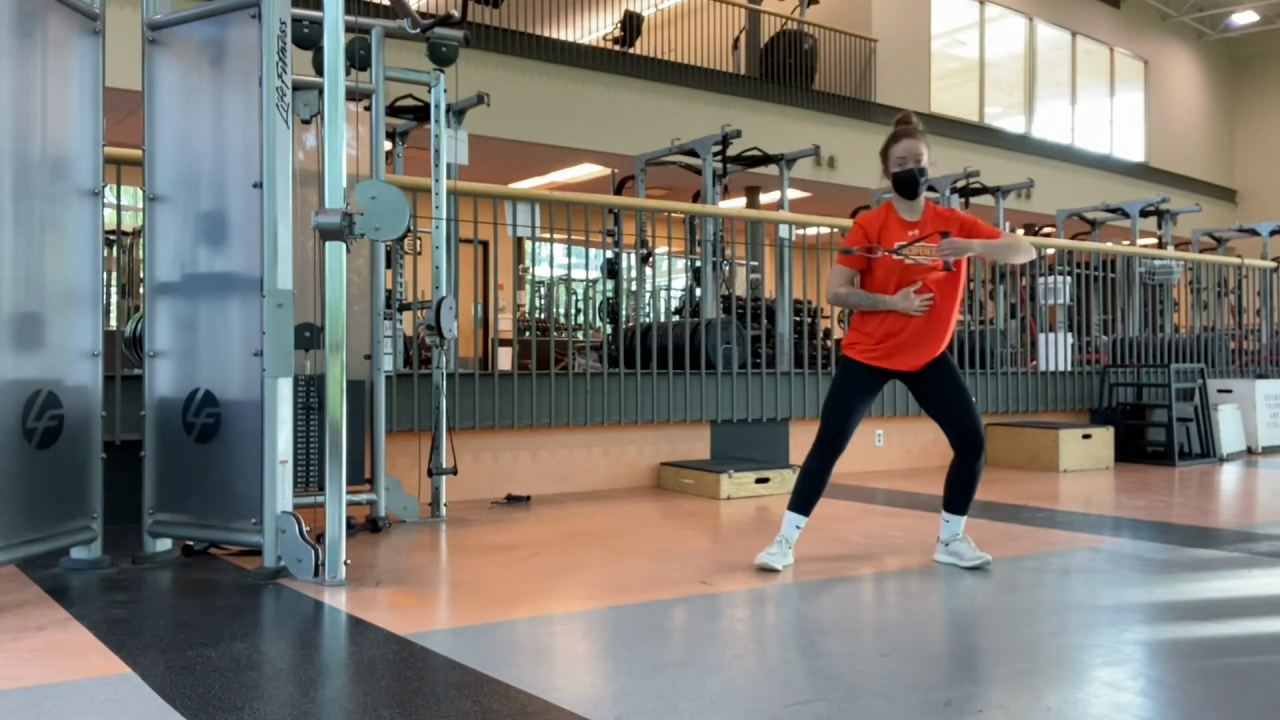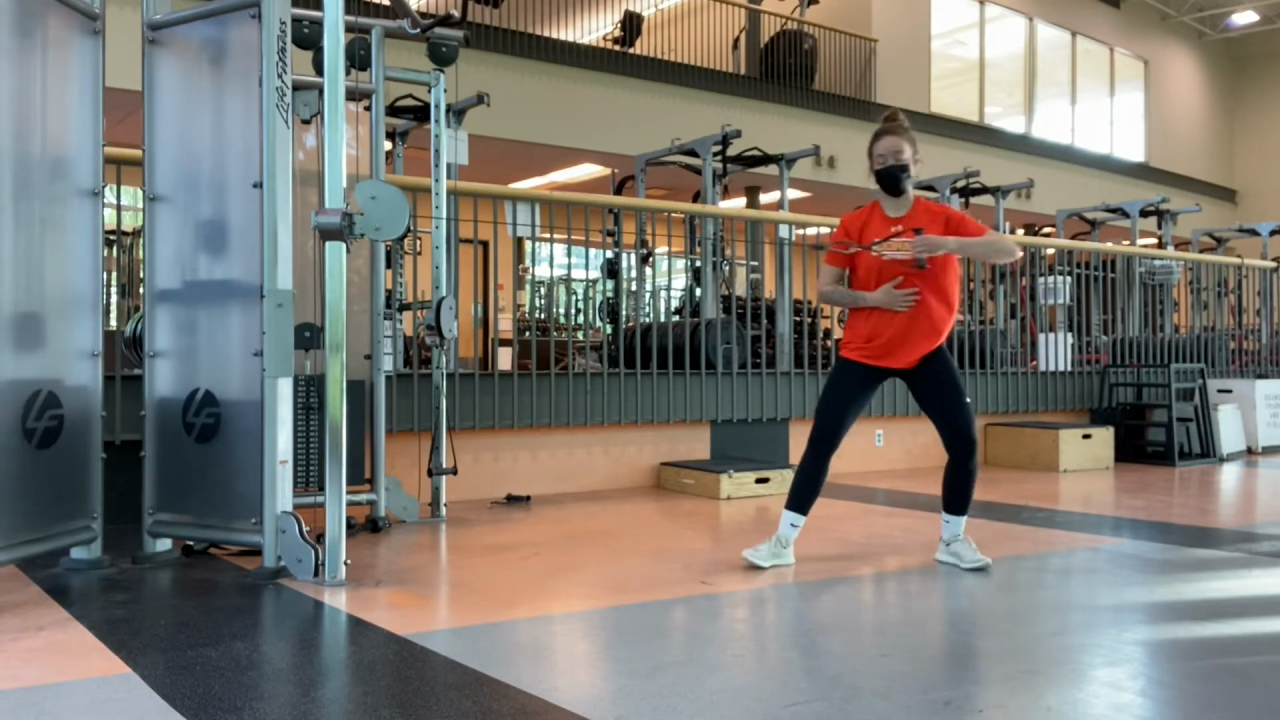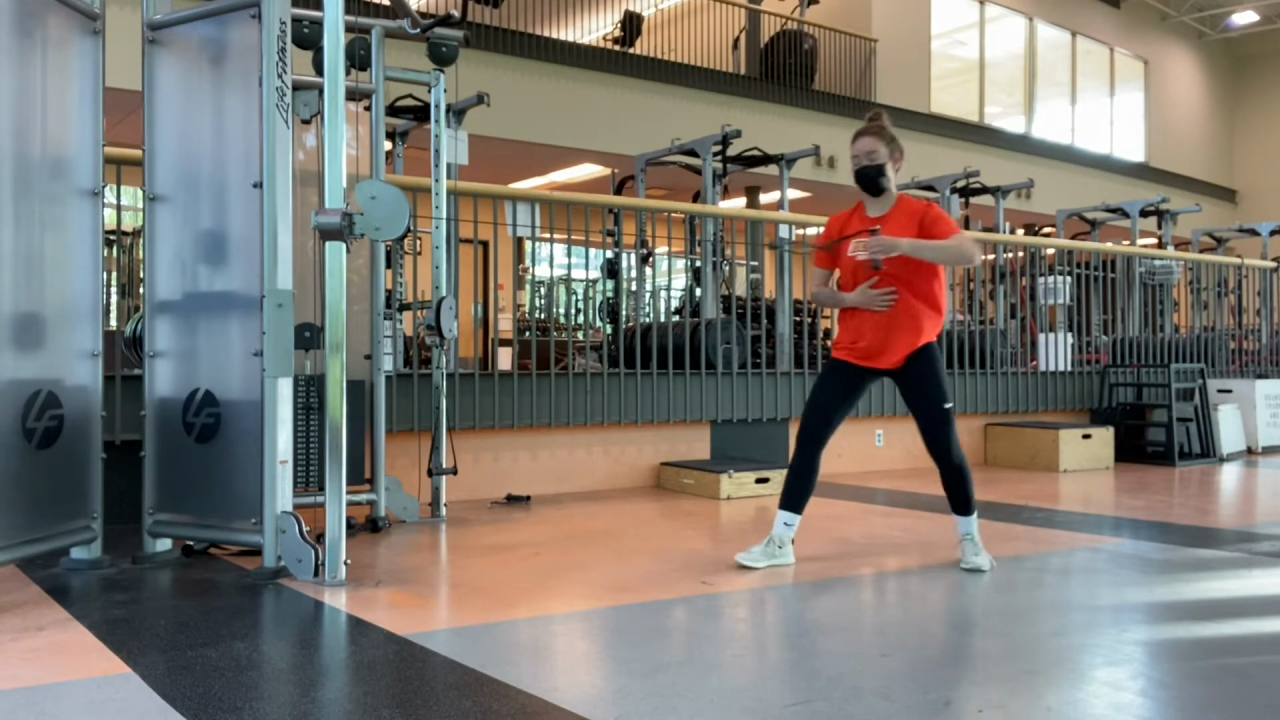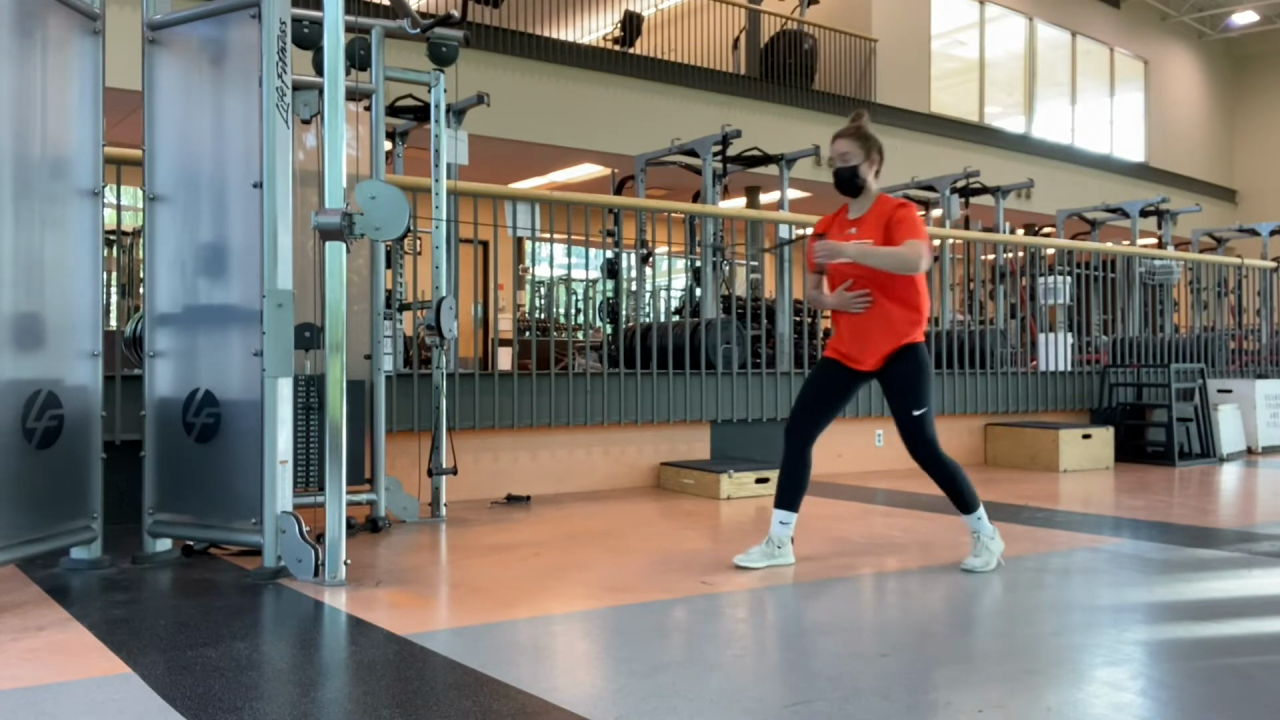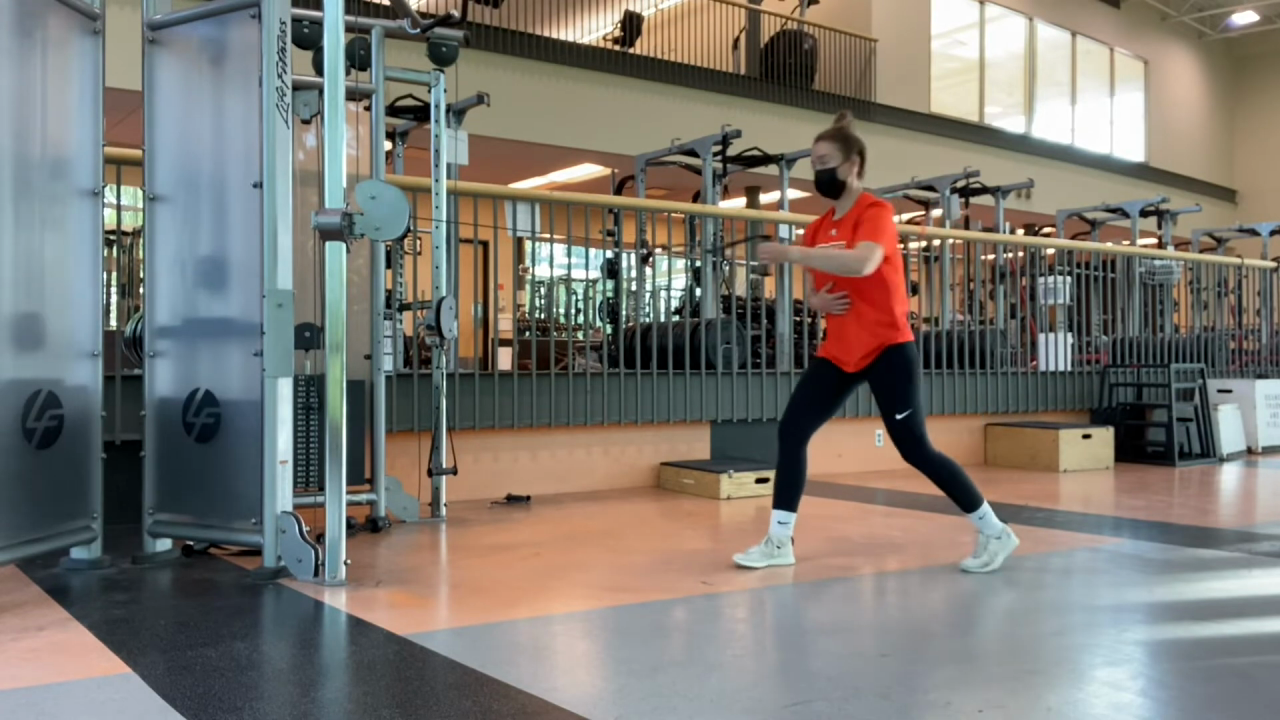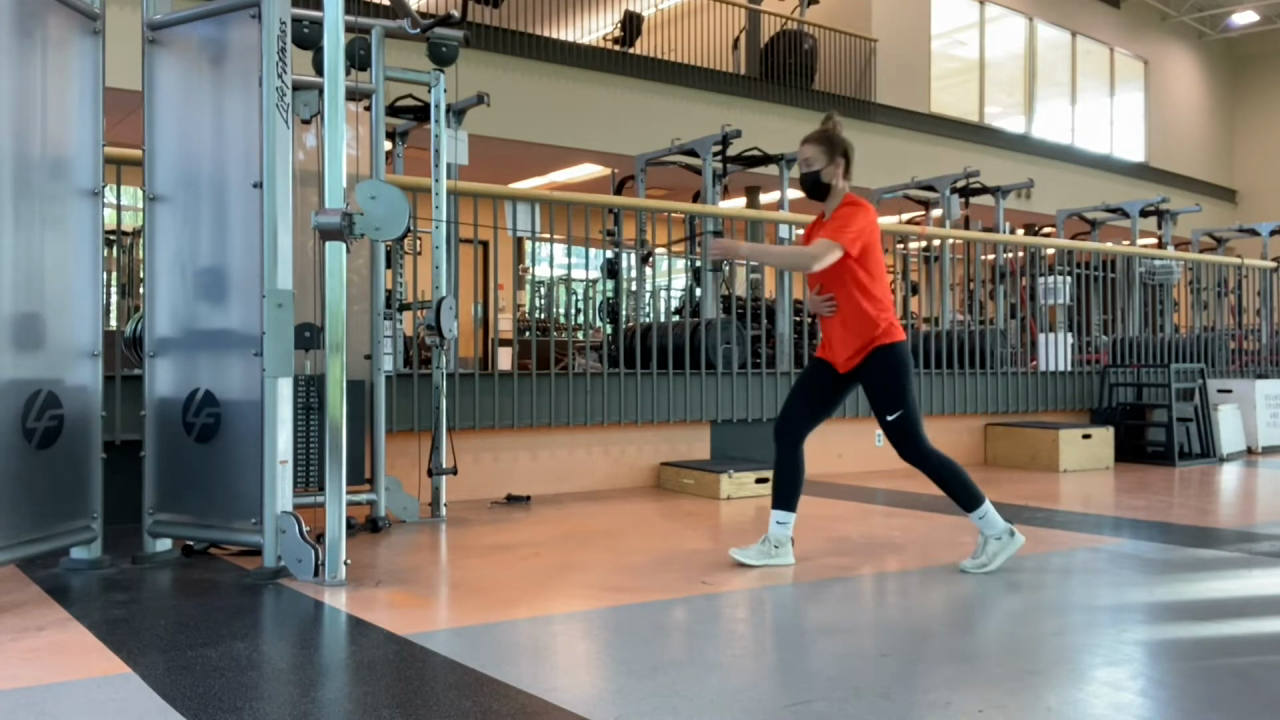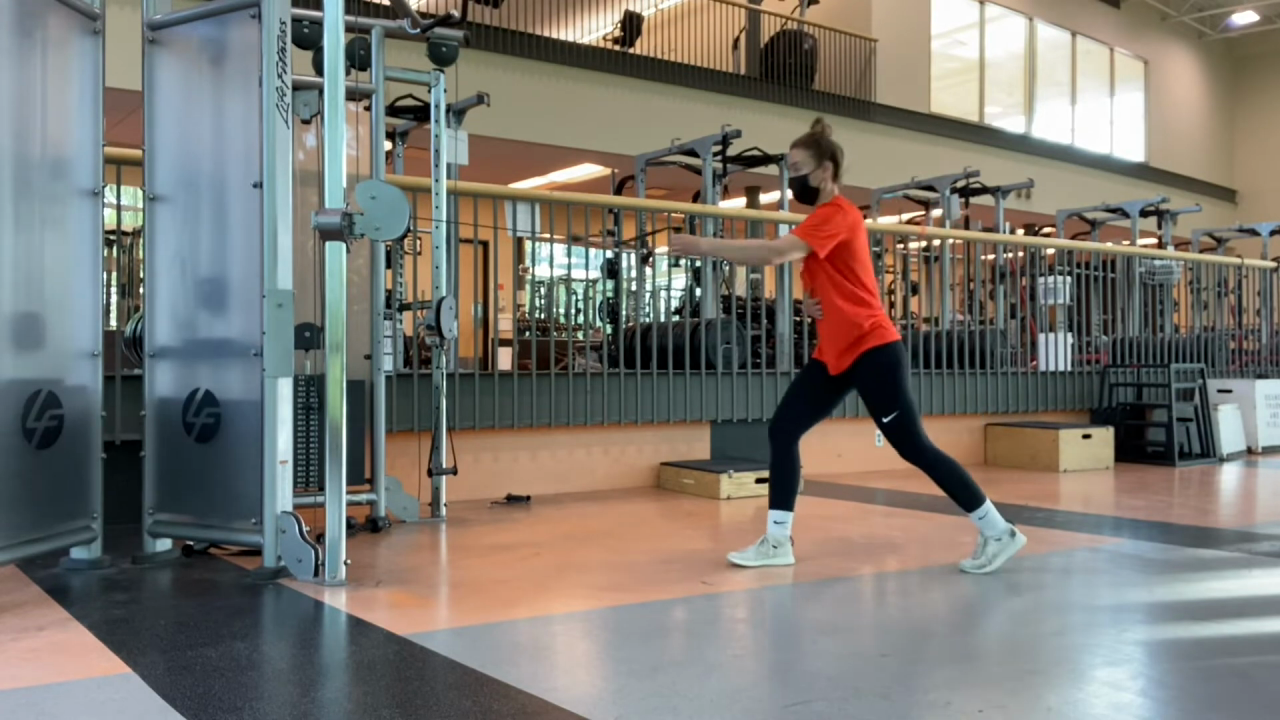
dt=0.1s
person 1, frame 1
left shoulder: (953, 223)
right shoulder: (870, 225)
left elbow: (1025, 251)
right elbow: (835, 292)
left wrist: (975, 247)
right wrist: (892, 301)
left hip: (929, 355)
right hip: (867, 354)
left knee: (971, 441)
right knee: (829, 441)
left ankle: (951, 539)
right ankle: (785, 540)
person 1, frame 2
left shoulder: (942, 216)
right shoulder: (855, 224)
left elbow: (1007, 250)
right elbow: (827, 291)
left wrist: (940, 243)
right wrist: (872, 299)
left hip: (927, 350)
right hip: (863, 351)
left knee: (964, 441)
right knee: (822, 439)
left ankle: (954, 540)
right ankle: (783, 539)
person 1, frame 3
left shoulder: (922, 213)
right shoulder: (840, 225)
left elbow: (972, 254)
right elbow: (816, 290)
left wrist: (902, 246)
right wrist: (851, 298)
left hip: (915, 349)
right hip: (853, 352)
left knee: (944, 446)
right knee: (809, 436)
left ankle: (969, 538)
right ankle: (779, 541)
person 1, frame 4
left shoulder: (900, 212)
right shoulder: (827, 226)
left elbow: (918, 262)
right elbow: (813, 290)
left wrist: (851, 249)
right wrist: (831, 300)
left hip: (900, 347)
right hip: (844, 351)
left knee: (923, 447)
right knee: (797, 432)
left ankle: (984, 534)
right ankle: (778, 541)
person 1, frame 5
left shoulder: (875, 211)
right shoulder: (817, 228)
left elbow: (861, 264)
right elbow: (811, 290)
left wrist: (793, 253)
right wrist: (820, 303)
left hip: (888, 348)
right hip: (837, 352)
left knee: (914, 450)
right knee: (791, 431)
left ankle: (994, 533)
right ankle: (779, 541)
person 1, frame 6
left shoulder: (856, 211)
right shoulder: (818, 224)
left elbow: (814, 259)
left wrist: (742, 249)
right wrist: (813, 304)
left hip: (879, 349)
right hip: (835, 353)
left knee: (912, 449)
right knee: (787, 430)
left ankle: (996, 533)
right ankle: (778, 540)
person 1, frame 7
left shoulder: (838, 214)
right shoulder: (813, 223)
left elbow: (775, 252)
left wrist: (703, 245)
right wrist: (811, 307)
left hip: (872, 350)
right hip: (832, 354)
left knee: (912, 446)
right knee: (781, 431)
left ankle: (998, 532)
right ankle: (777, 541)
